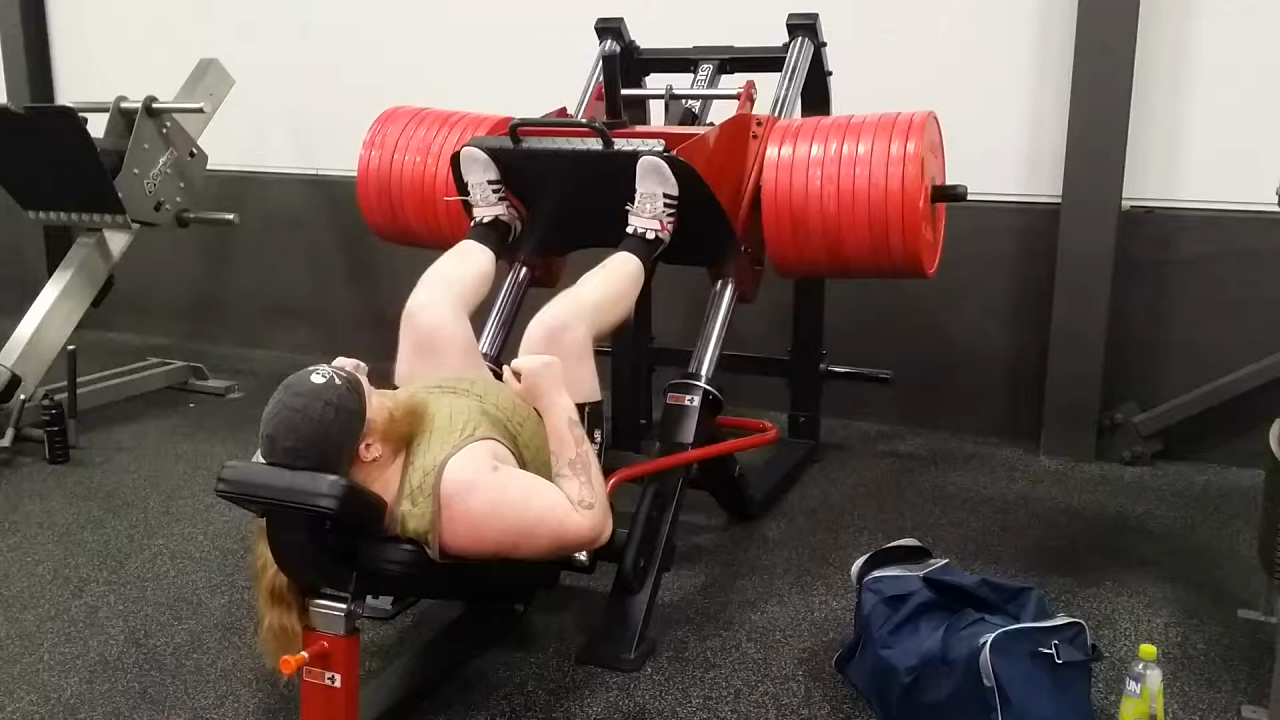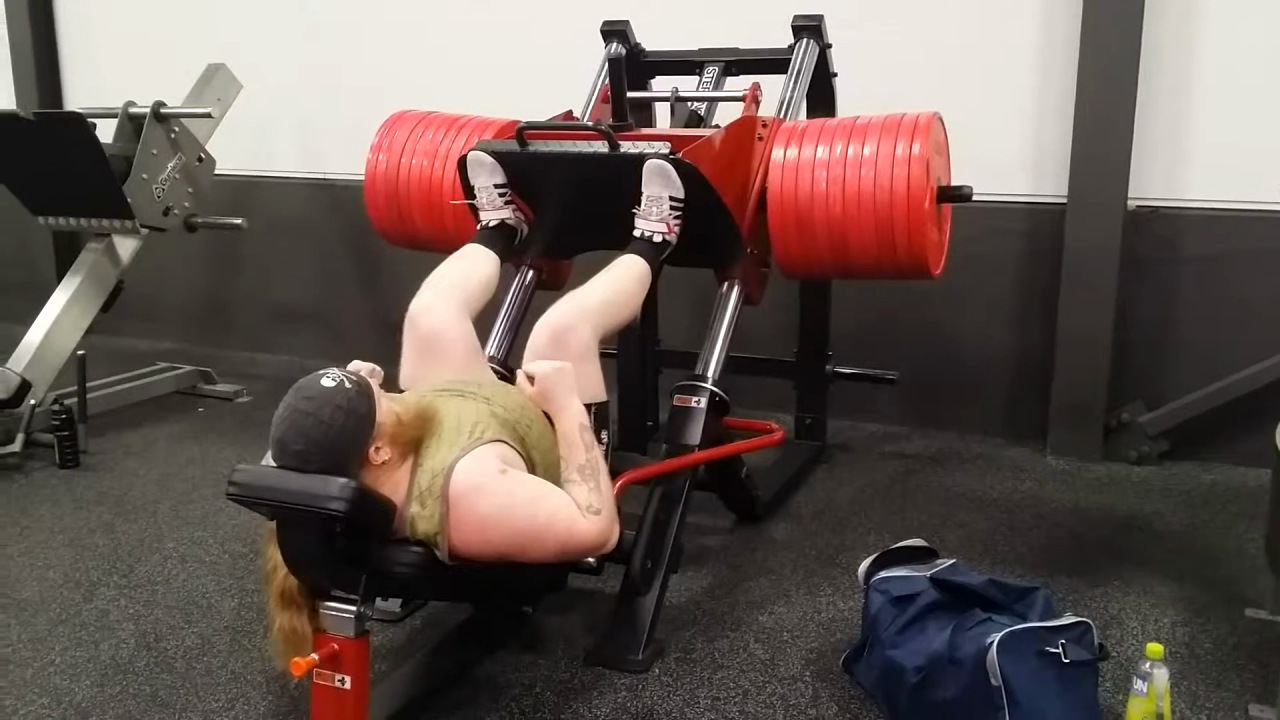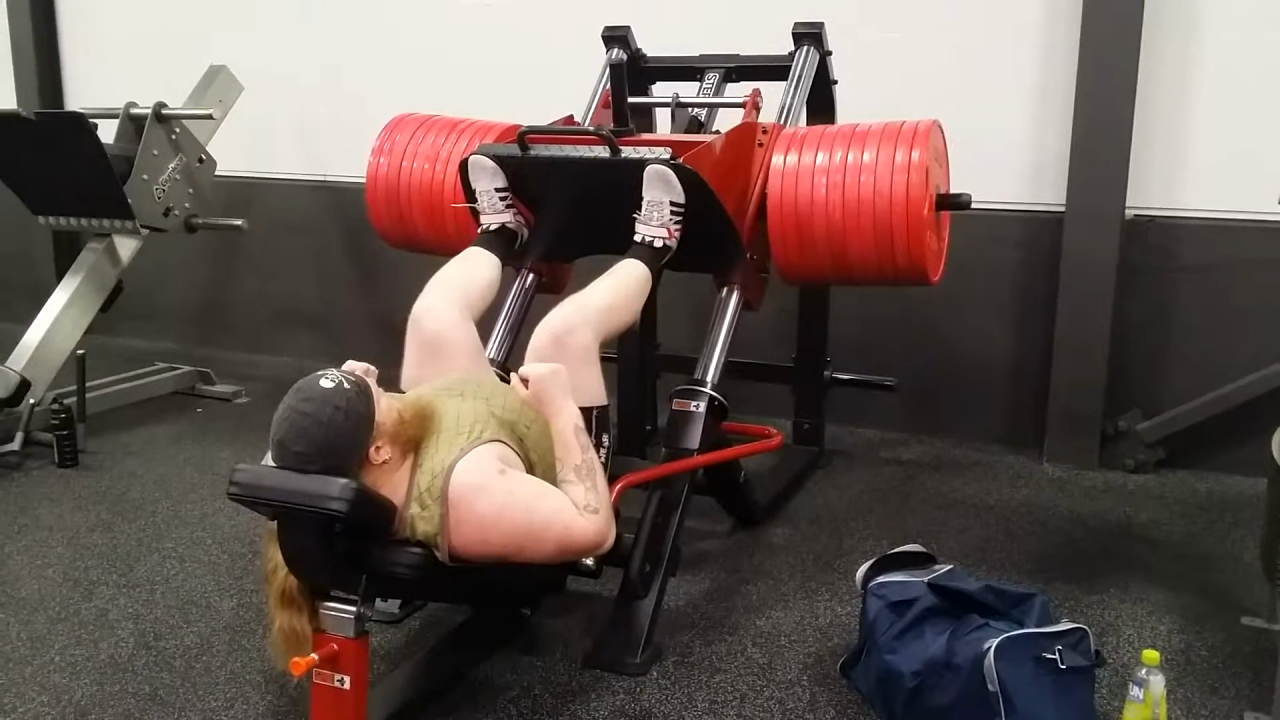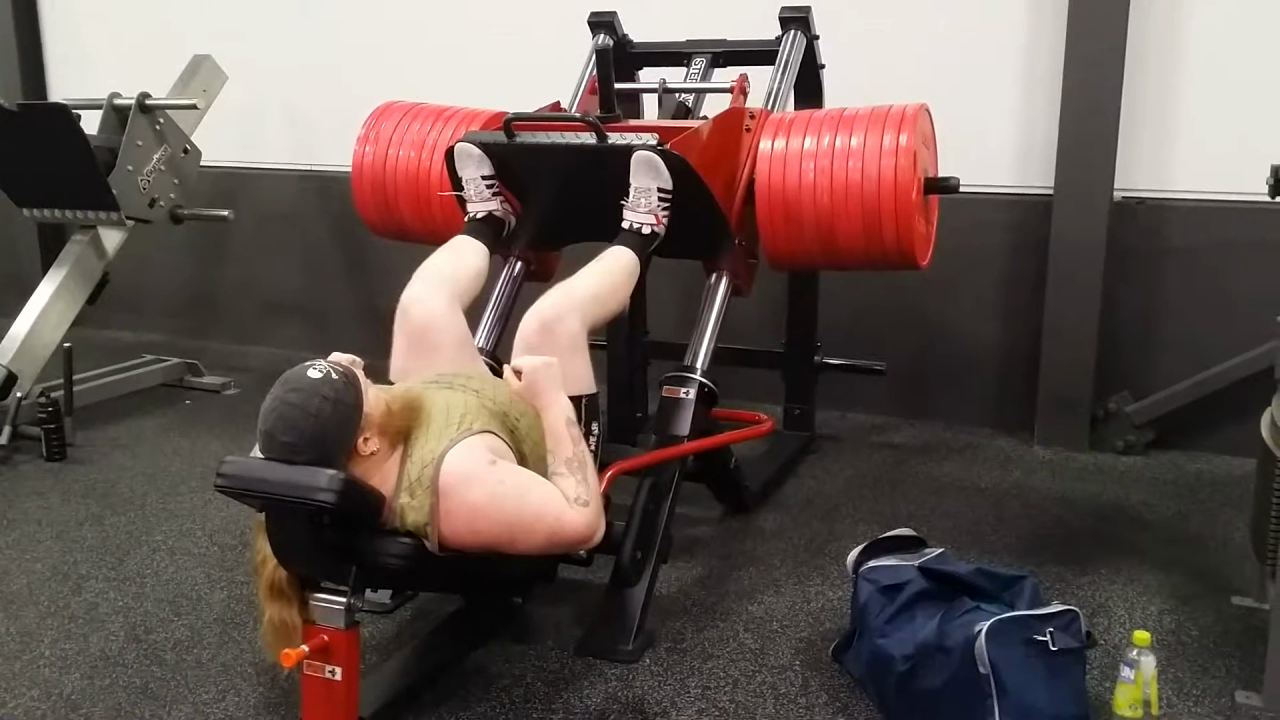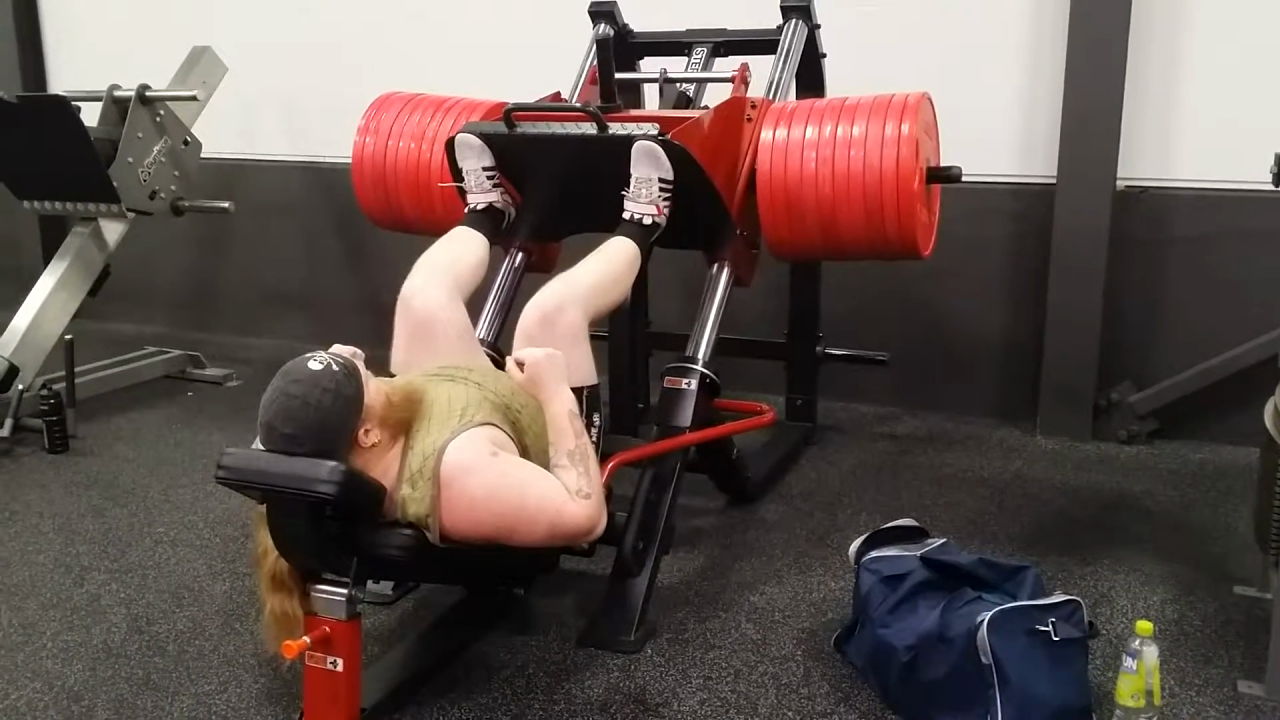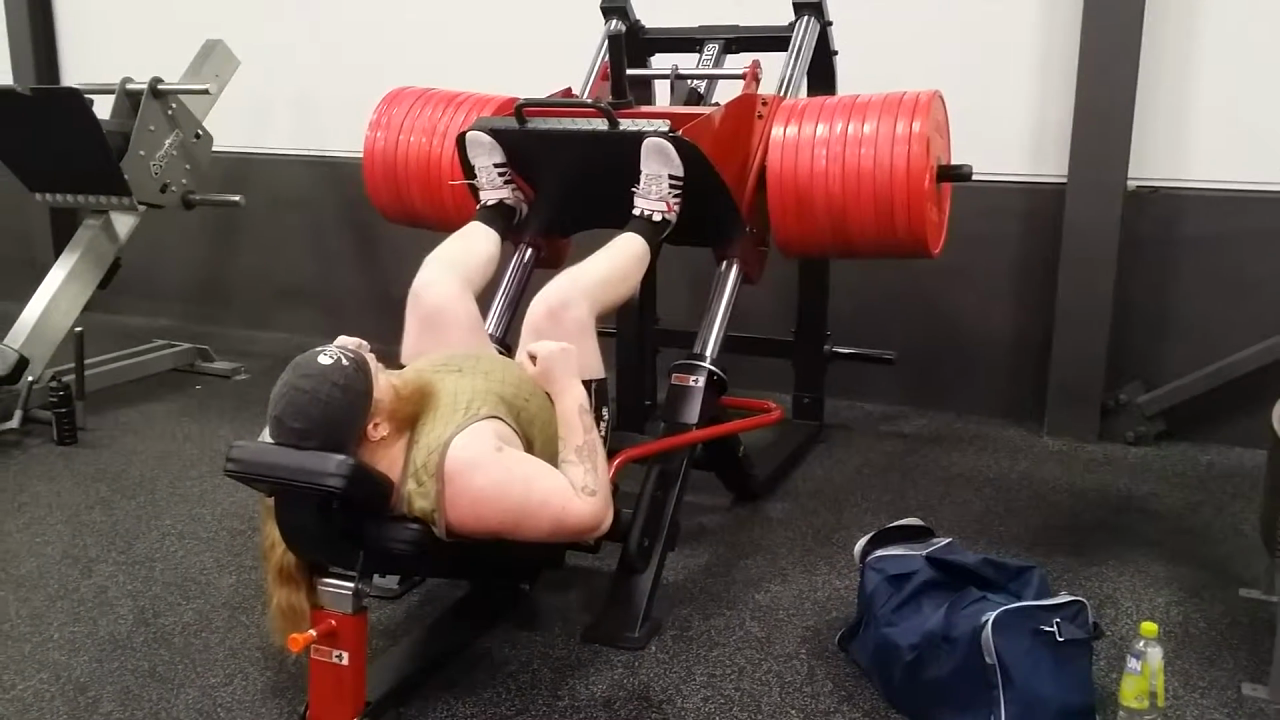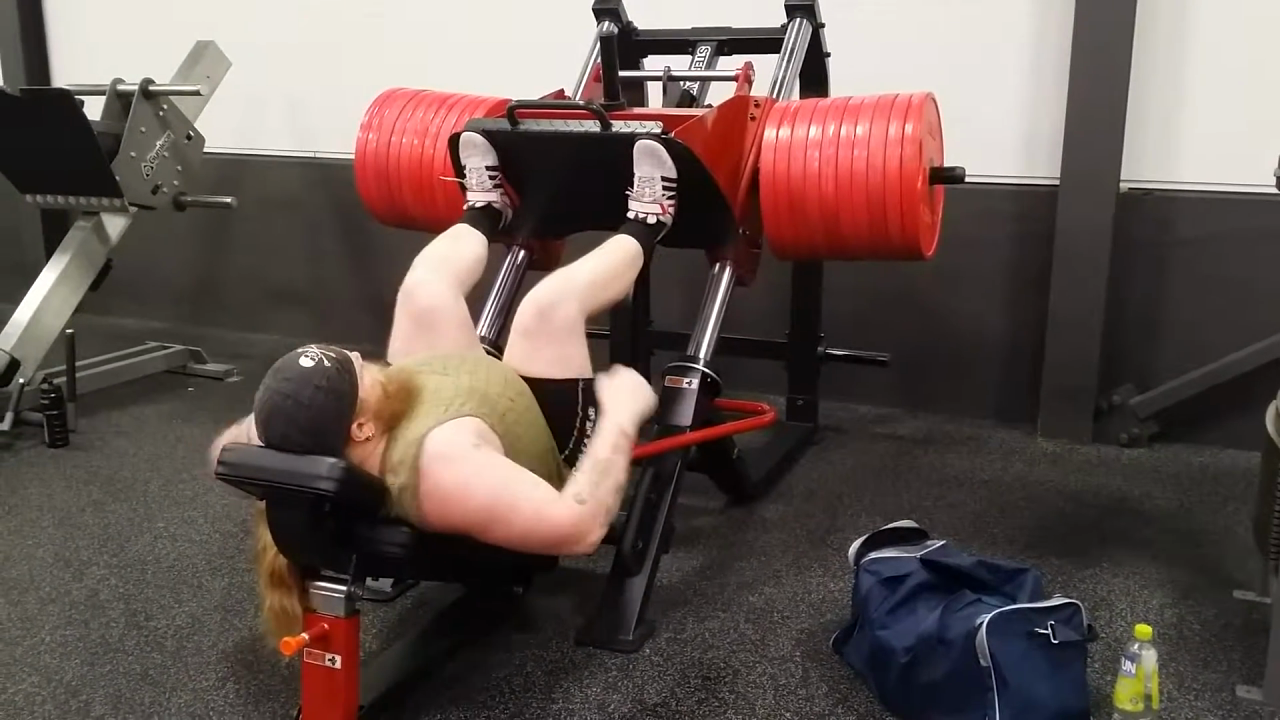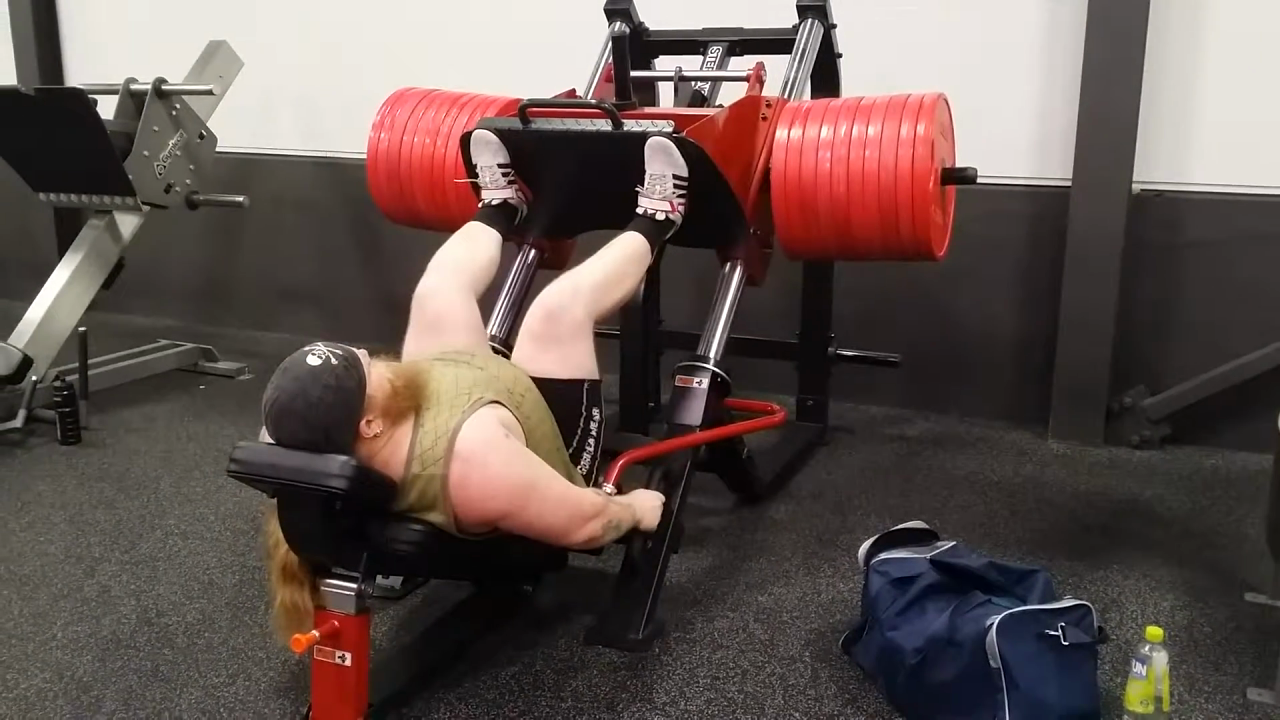
dt=0.7s
person 1, frame 1
left shoulder: (304, 478)
right shoulder: (459, 491)
right elbow: (590, 523)
left wrist: (342, 389)
right wrist: (553, 400)
right hip: (547, 457)
left knee: (429, 311)
right knee: (558, 328)
left ankle: (494, 223)
right ankle: (643, 241)
person 1, frame 2
left shoulder: (311, 471)
right shoulder: (467, 493)
right elbow: (596, 531)
left wrist: (355, 395)
right wrist: (566, 406)
right hip: (554, 455)
left knee: (431, 313)
right knee: (564, 329)
left ankle: (499, 228)
right ankle: (649, 244)
person 1, frame 3
left shoulder: (312, 475)
right shoulder: (466, 493)
right elbow: (593, 530)
left wrist: (351, 393)
right wrist: (560, 407)
right hip: (556, 452)
left knee: (436, 314)
right knee: (564, 332)
left ankle: (500, 230)
right ankle: (651, 247)
person 1, frame 4
left shoulder: (298, 462)
right shoulder: (456, 483)
right elbow: (584, 525)
left wrist: (340, 386)
right wrist: (553, 402)
right hip: (543, 440)
left knee: (424, 304)
right knee: (552, 321)
left ankle: (487, 222)
right ankle: (638, 235)
person 1, frame 5
right shoulder: (459, 475)
right elbow: (585, 517)
left wrist: (336, 379)
right wrist: (555, 394)
right hip: (546, 435)
left knee: (425, 296)
right knee: (553, 312)
left ankle: (487, 211)
right ankle: (639, 227)
person 1, frame 6
left shoulder: (310, 457)
right shoulder: (463, 469)
right elbow: (591, 513)
left wrist: (334, 377)
right wrist: (566, 389)
right hip: (555, 451)
left knee: (435, 288)
right knee: (560, 305)
left ankle: (499, 208)
right ankle: (649, 224)
person 1, frame 7
left shoulder: (296, 460)
right shoulder: (439, 465)
left elbow: (227, 449)
right elbow: (575, 529)
right wrist: (621, 416)
right hip: (540, 464)
left knee: (427, 290)
right knee: (548, 309)
left ankle: (488, 209)
right ankle: (645, 225)
person 1, frame 8
left shoulder: (308, 455)
right shoulder: (469, 455)
right elbow: (583, 524)
right wrist: (635, 508)
right hip: (545, 472)
left knee: (439, 292)
right knee: (558, 310)
left ankle: (500, 207)
right ankle: (654, 221)
